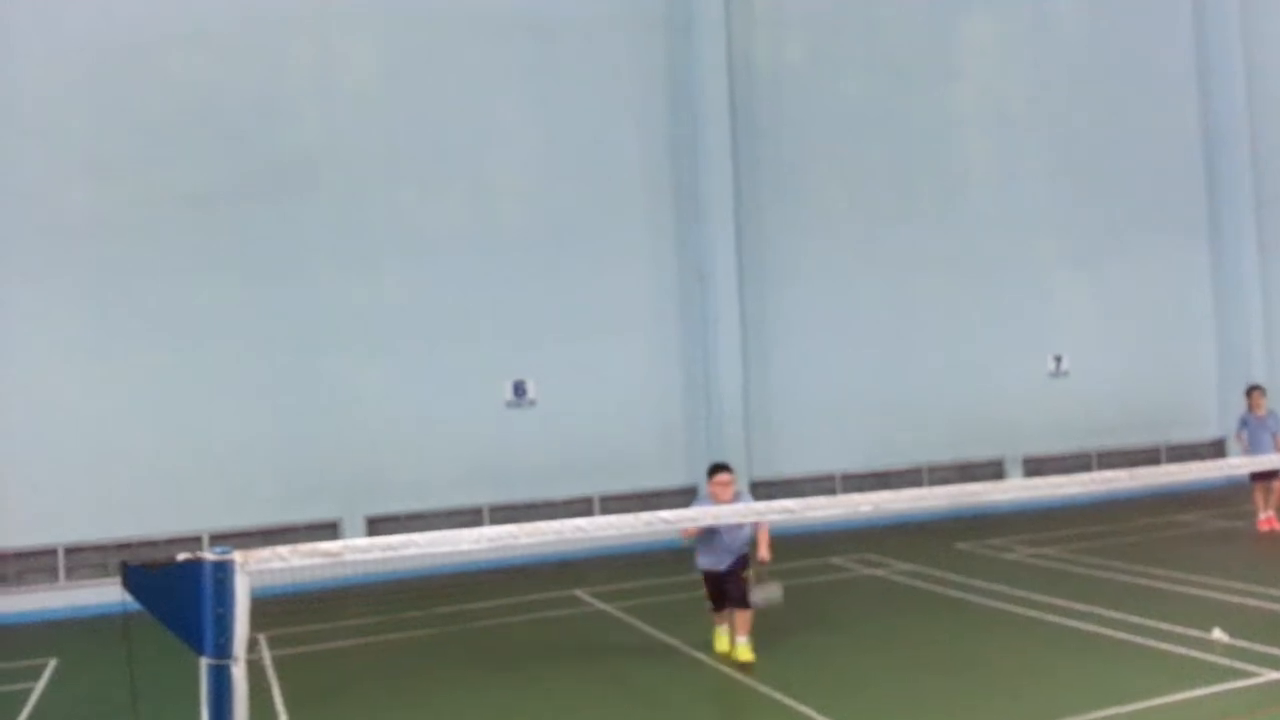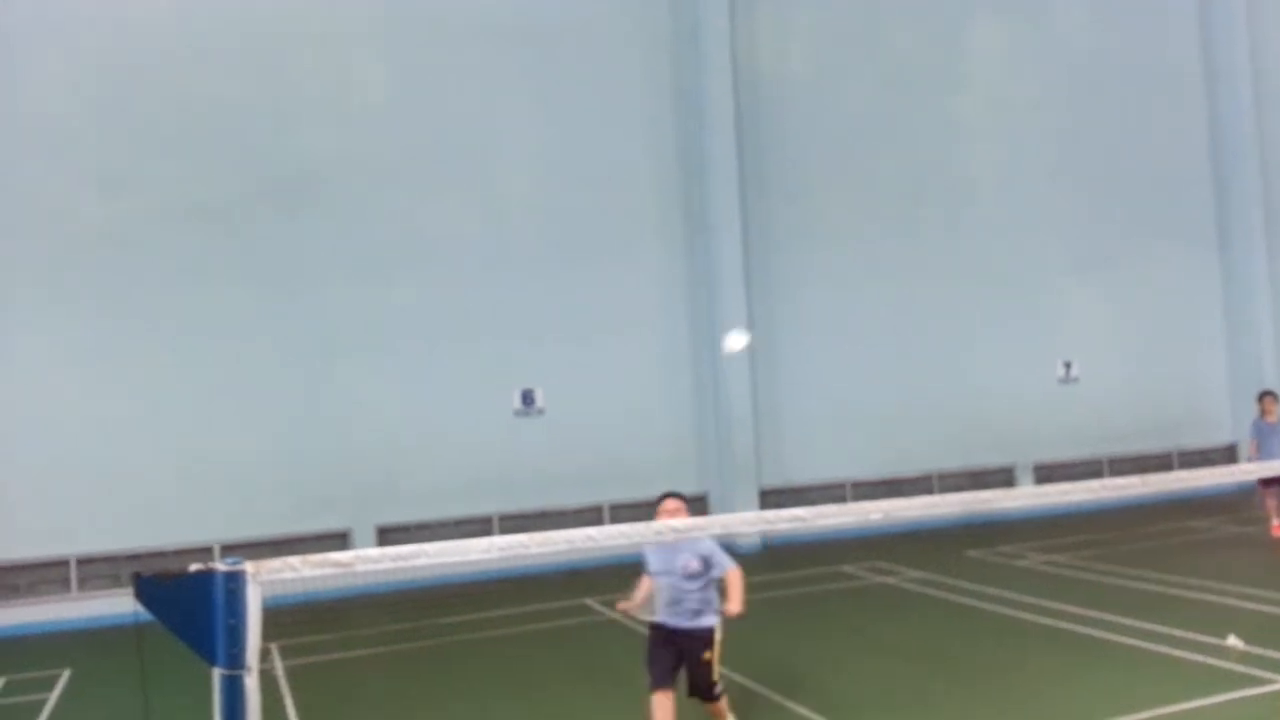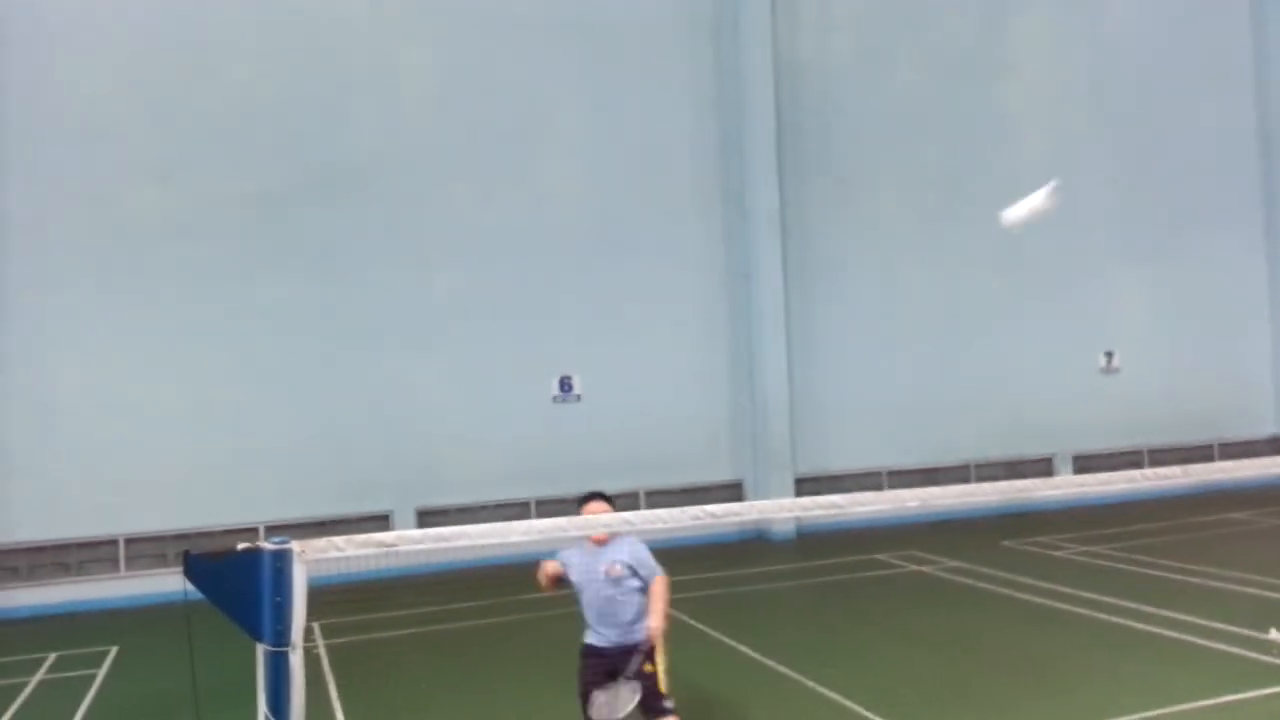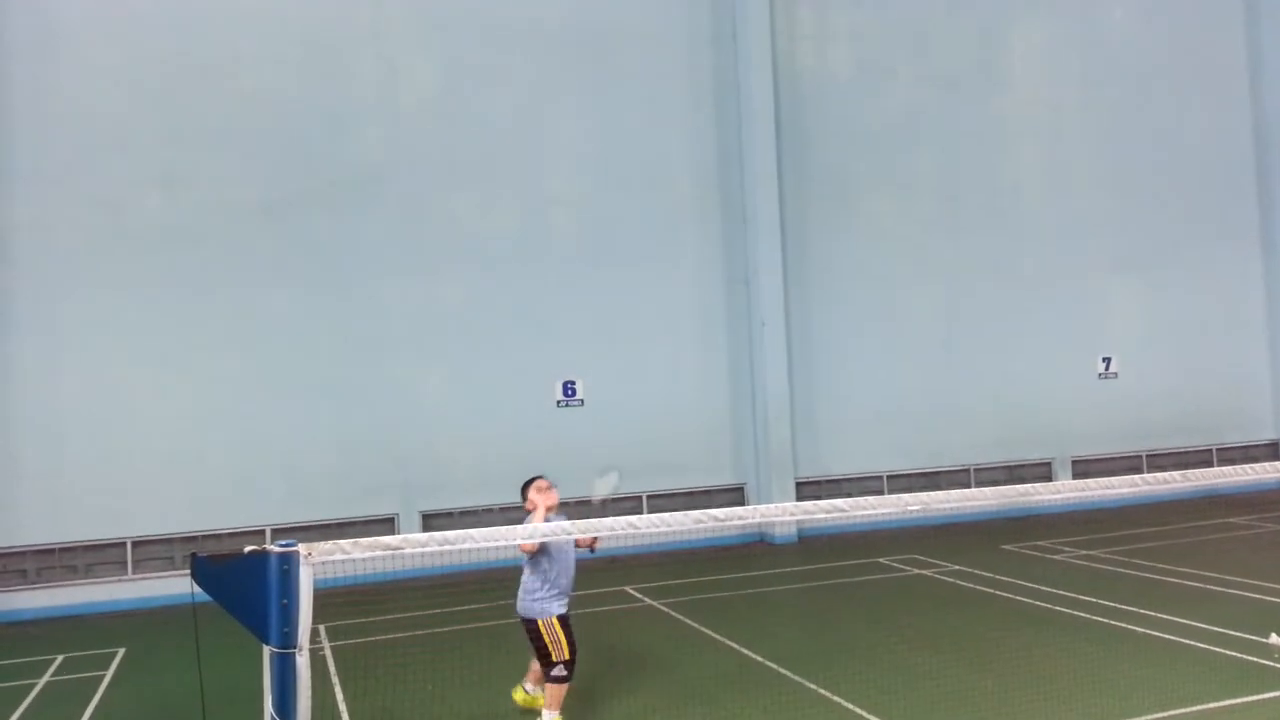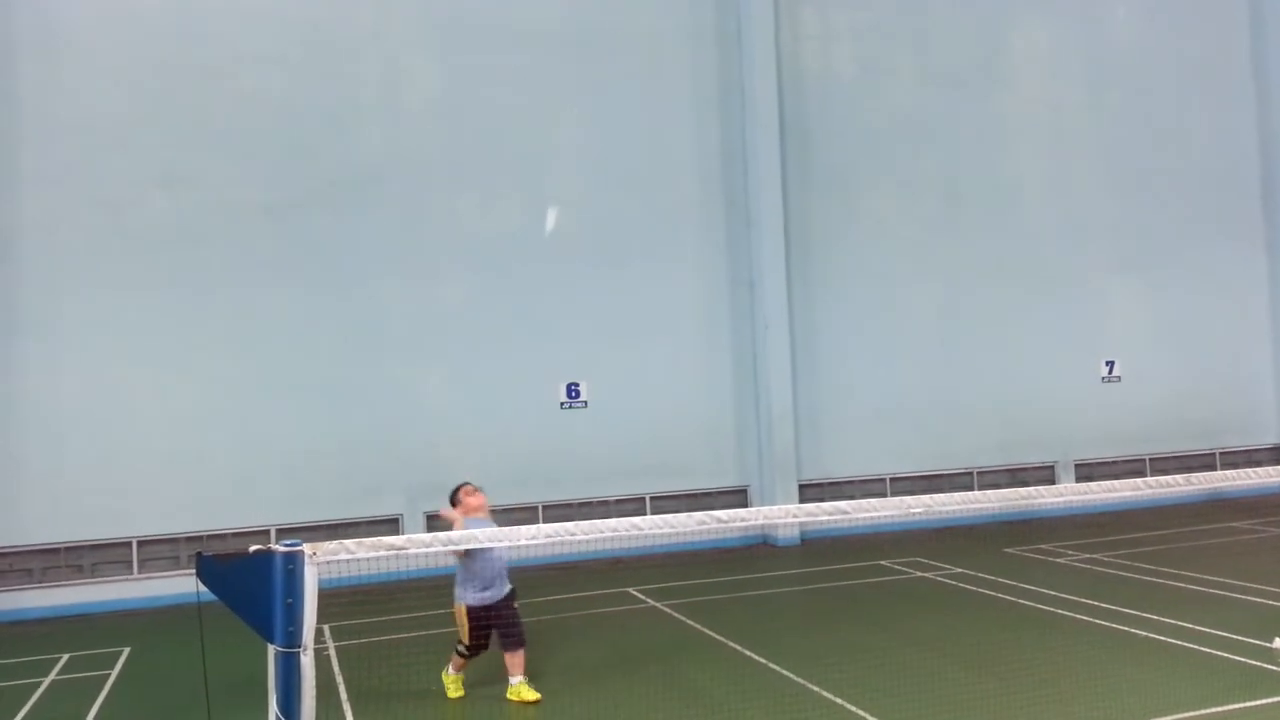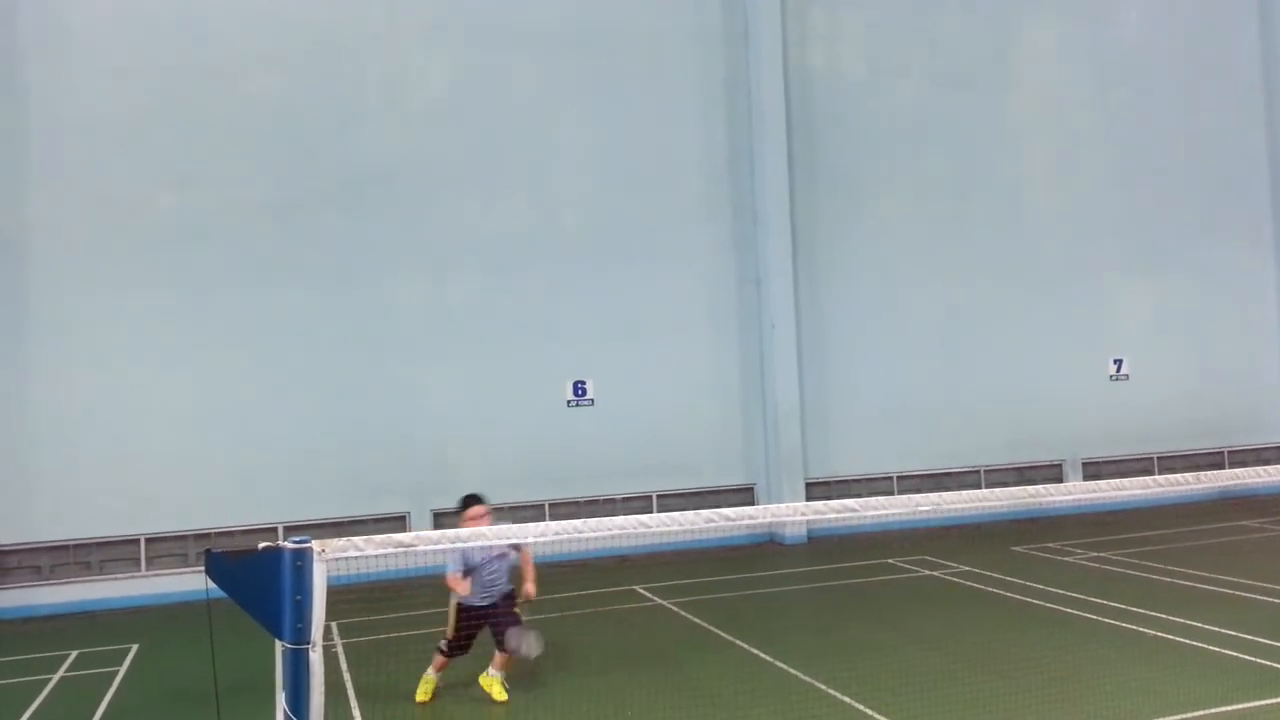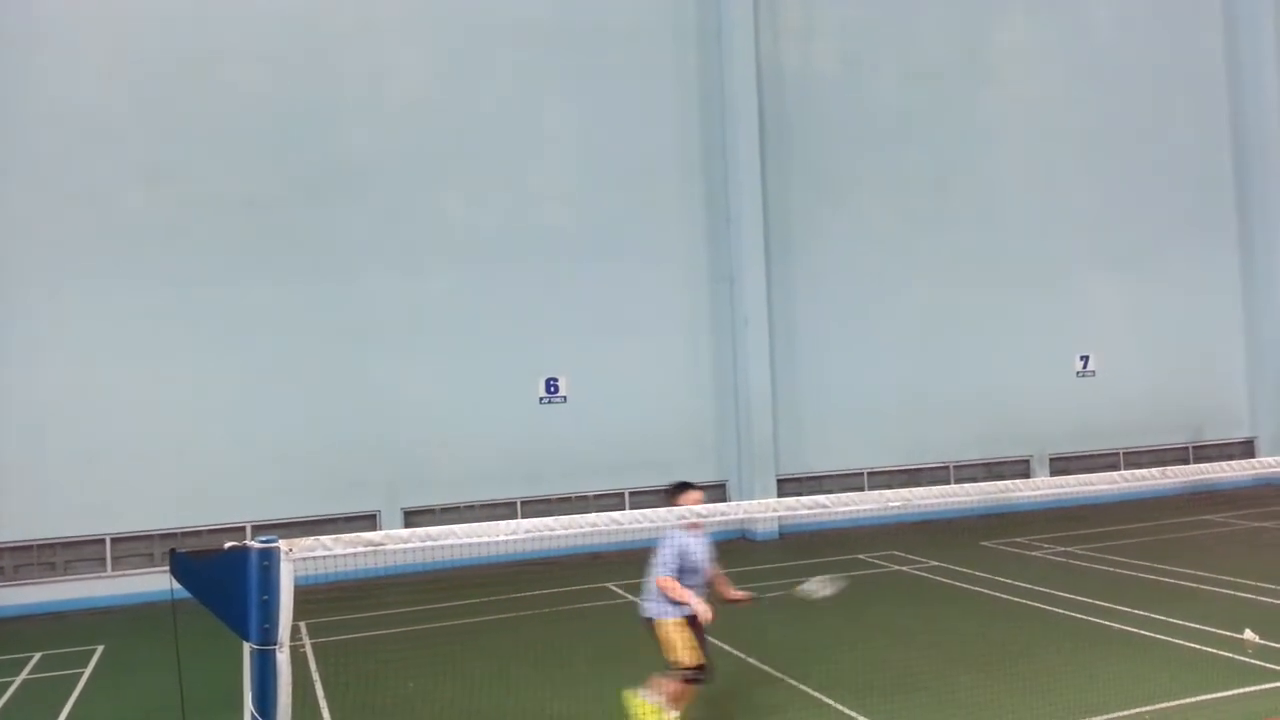
dt=0.7s
person 1, frame 1
left shoulder: (745, 499)
right shoulder: (701, 505)
left elbow: (761, 522)
right elbow: (688, 533)
left wrist: (763, 548)
right wrist: (698, 527)
left hip: (738, 558)
right hip: (710, 563)
left knee: (740, 598)
right knee: (718, 602)
left ankle: (742, 643)
right ankle: (721, 628)
person 1, frame 2
left shoulder: (702, 545)
right shoulder: (650, 548)
left elbow: (732, 571)
left wrist: (735, 601)
right wrist: (635, 602)
left hip: (701, 624)
right hip: (664, 626)
left knee: (705, 686)
right knee: (660, 681)
person 1, frame 3
left shoulder: (631, 546)
right shoulder: (573, 556)
left elbow: (658, 580)
right elbow: (549, 584)
left wrist: (657, 617)
right wrist: (547, 572)
left hip: (640, 639)
right hip: (598, 643)
person 1, frame 4
left shoulder: (559, 518)
right shoulder: (537, 522)
right elbow: (528, 546)
left wrist: (586, 541)
right wrist: (539, 509)
left hip: (555, 604)
right hip: (541, 607)
left knee: (551, 656)
right knee: (562, 663)
left ankle: (527, 690)
person 1, frame 5
left shoulder: (487, 521)
right shoulder: (465, 525)
left wrist: (477, 517)
right wrist: (457, 519)
left hip: (501, 593)
right hip: (471, 599)
left knee: (514, 638)
right knee: (470, 646)
left ankle: (518, 686)
right ankle: (451, 675)
person 1, frame 6
right shoulder: (462, 546)
left elbow: (523, 551)
right elbow: (452, 577)
left wrist: (529, 581)
right wrist: (460, 586)
left hip: (502, 598)
right hip: (469, 602)
right knee: (452, 645)
left ankle: (493, 678)
right ankle: (431, 676)
person 1, frame 7
left shoulder: (702, 537)
right shoulder: (673, 541)
left elbow: (709, 570)
right elbow: (662, 580)
left wrist: (727, 591)
right wrist: (694, 601)
left hip: (684, 613)
right hip: (667, 614)
left knee: (693, 669)
right knee: (691, 669)
right ankle: (647, 700)
